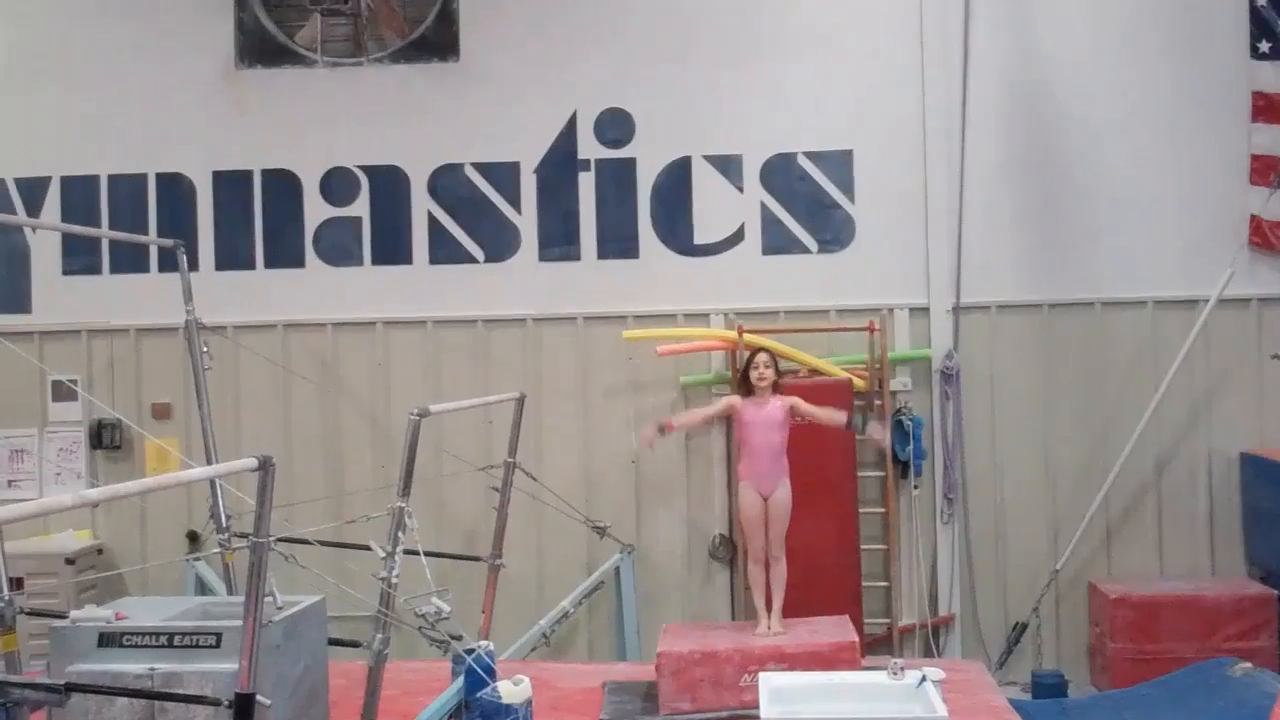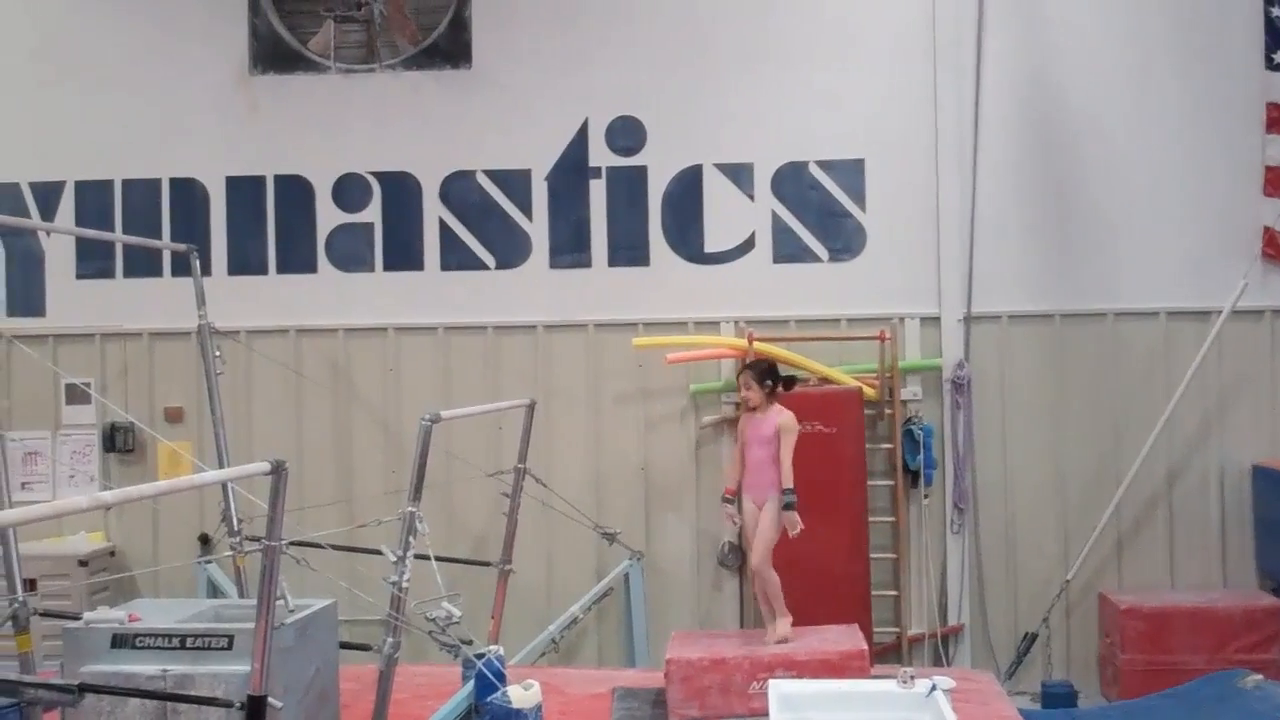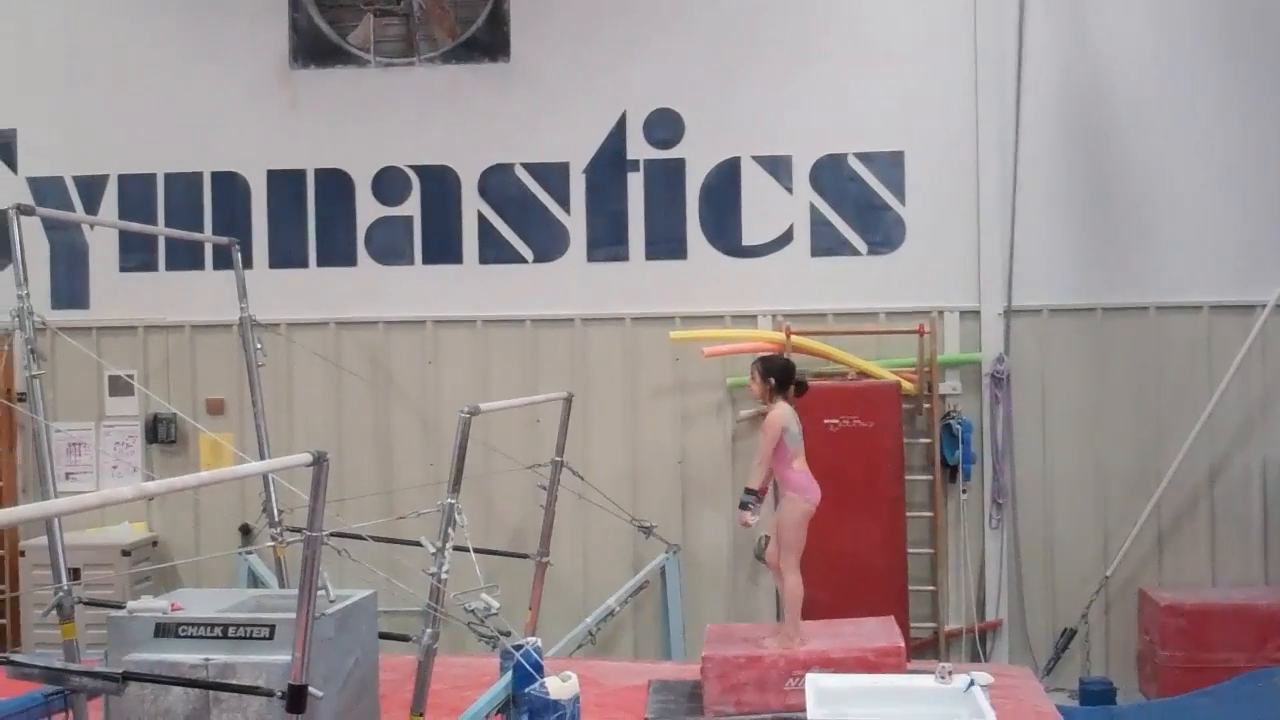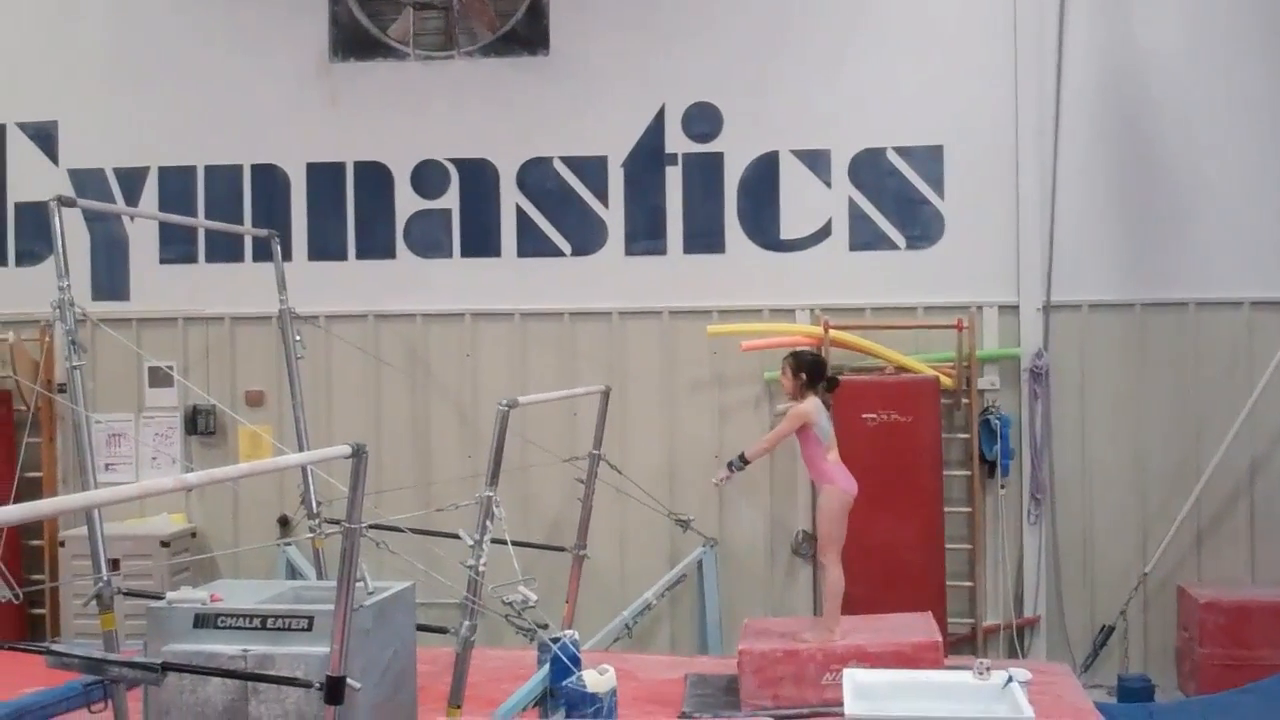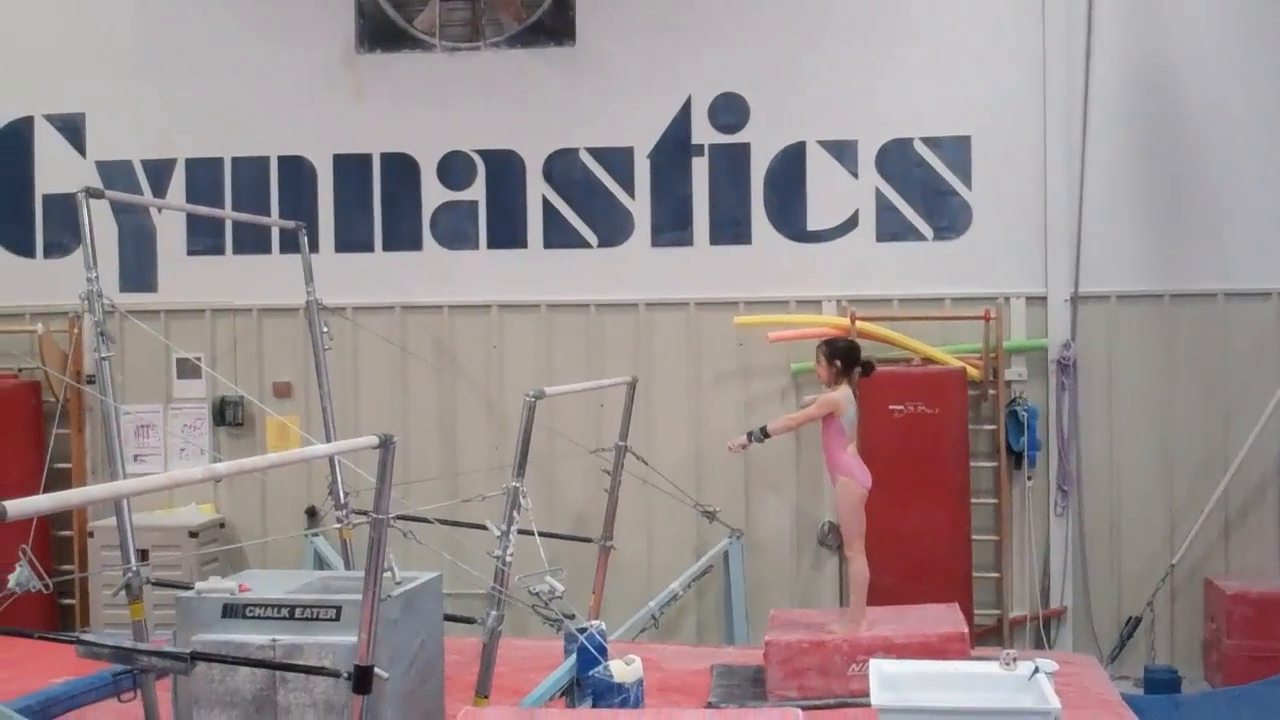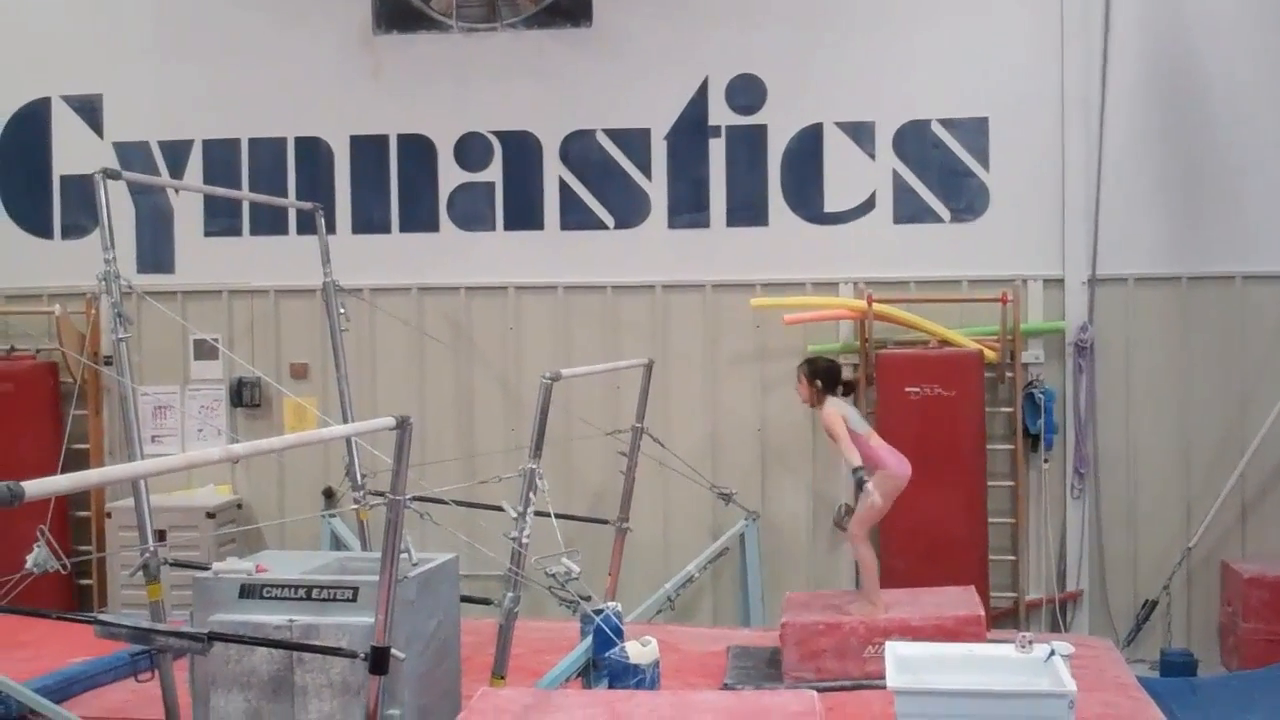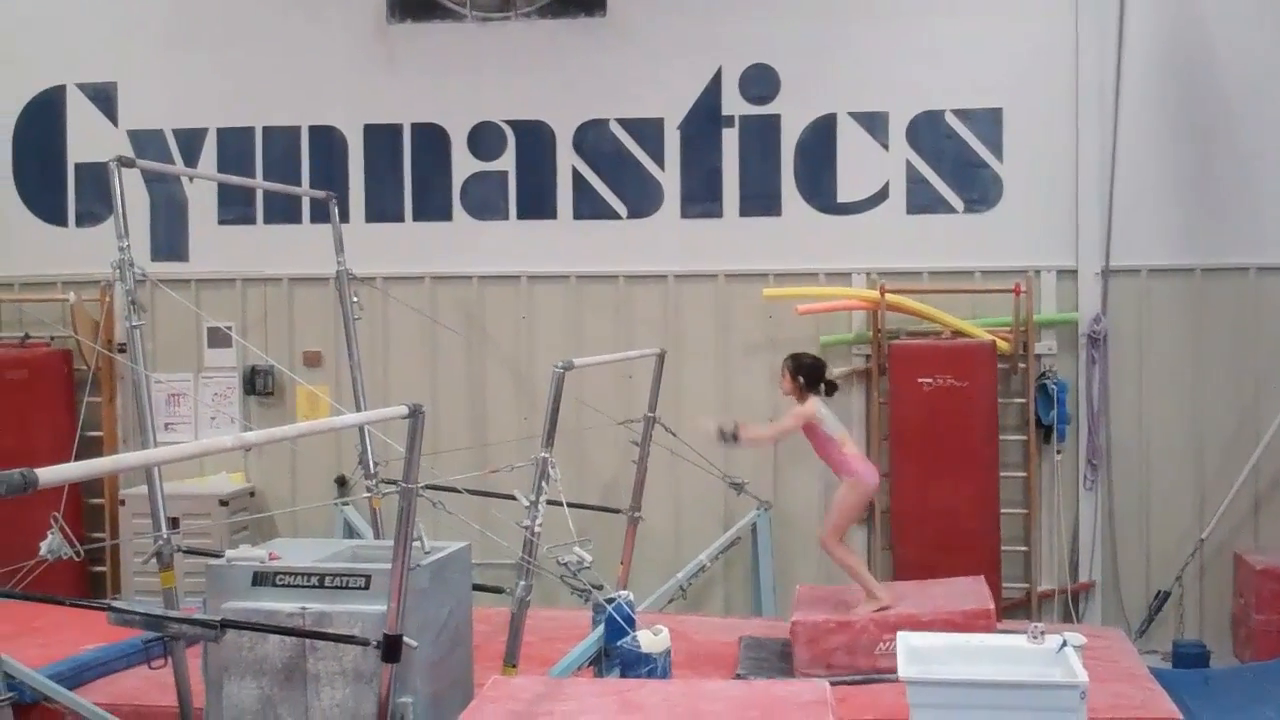
dt=0.7s
person 1, frame 1
left shoulder: (786, 404)
right shoulder: (736, 403)
left elbow: (821, 413)
right elbow: (700, 414)
left wrist: (856, 424)
right wrist: (665, 427)
left hip: (779, 482)
right hip: (749, 483)
left knee: (776, 552)
right knee: (755, 553)
left ankle: (776, 616)
right ankle: (761, 617)
person 1, frame 2
left shoulder: (784, 418)
right shoulder: (745, 420)
left elbow: (785, 464)
left wrist: (789, 506)
right wrist: (729, 498)
left hip: (774, 496)
right hip: (750, 496)
left knee: (758, 562)
right knee: (759, 564)
left ankle: (783, 616)
right ankle: (771, 622)
person 1, frame 3
left shoulder: (776, 415)
right shoulder: (781, 412)
left elbow: (761, 462)
right elbow: (770, 463)
left wrist: (747, 503)
right wrist: (757, 499)
left hip: (797, 493)
right hip: (794, 491)
left knee: (788, 566)
right knee: (774, 559)
left ankle: (790, 634)
right ankle: (791, 625)
person 1, frame 4
left shoulder: (803, 409)
right shoulder: (812, 405)
left elbow: (768, 443)
right elbow: (772, 441)
left wrist: (732, 466)
right wrist: (737, 466)
left hip: (834, 485)
right hip: (832, 485)
left knee: (830, 558)
right knee: (826, 558)
left ankle: (829, 627)
right ankle: (828, 624)
person 1, frame 5
left shoulder: (835, 397)
right shoulder: (843, 394)
left elbow: (793, 421)
right elbow: (799, 419)
left wrist: (750, 436)
right wrist: (755, 436)
left hip: (849, 478)
right hip: (849, 477)
left knee: (854, 550)
right knee: (852, 550)
left ankle: (856, 621)
right ankle: (855, 617)
person 1, frame 6
left shoulder: (828, 412)
right shoulder: (835, 405)
left elbow: (848, 448)
left wrist: (863, 482)
left hip: (889, 470)
right hip: (891, 466)
left knee: (856, 532)
right knee: (859, 531)
left ankle: (873, 603)
right ankle: (870, 597)
person 1, frame 7
left shoulder: (807, 409)
right shoulder: (811, 404)
left elbow: (772, 433)
right elbow: (775, 431)
left wrist: (731, 433)
right wrist: (738, 430)
left hip: (857, 476)
right hip: (860, 474)
left knee: (829, 539)
right knee: (832, 539)
left ankle: (878, 595)
right ankle: (875, 593)
